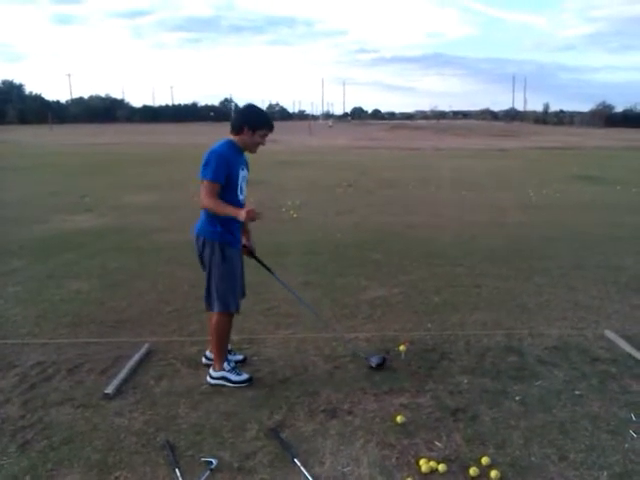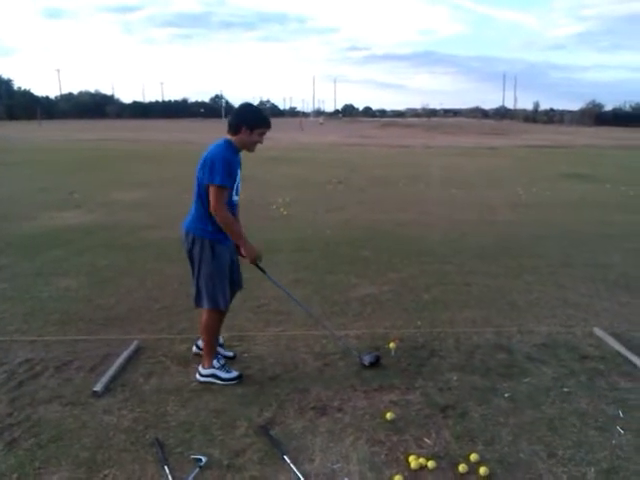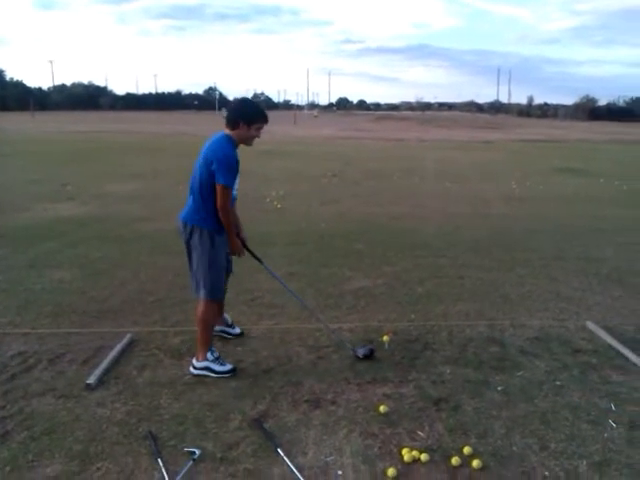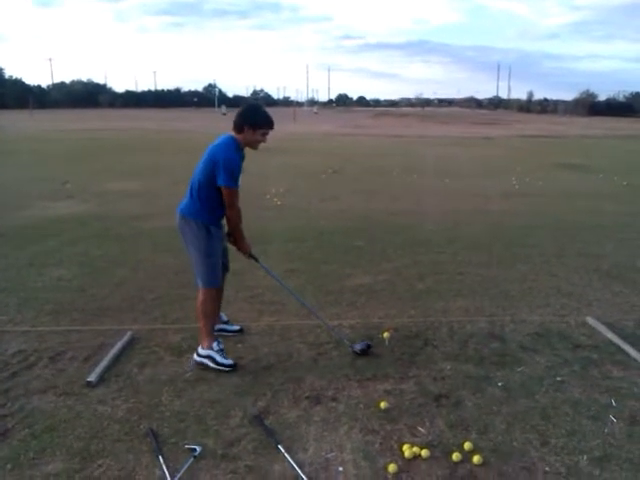
dt=0.3s
person 1, frame 1
left shoulder: (239, 157)
right shoulder: (220, 155)
right elbow: (207, 199)
left wrist: (246, 235)
right wrist: (239, 214)
left hip: (229, 238)
right hip: (216, 239)
left knee: (227, 300)
right knee: (224, 304)
left ankle: (216, 350)
right ankle: (218, 368)
person 1, frame 2
left shoulder: (231, 154)
right shoulder: (221, 157)
right elbow: (217, 209)
left wrist: (240, 240)
right wrist: (244, 244)
left hip: (219, 236)
right hip: (206, 237)
left knee: (230, 288)
right knee: (213, 301)
left ankle: (207, 341)
right ankle: (208, 365)
person 1, frame 3
left shoulder: (222, 142)
right shoulder: (225, 154)
right elbow: (223, 206)
left wrist: (238, 228)
right wrist: (233, 239)
left hip: (210, 224)
right hip: (203, 227)
left knee: (221, 275)
right knee: (210, 291)
left ankle: (218, 320)
right ankle: (202, 358)
person 1, frame 4
left shoulder: (230, 146)
right shoulder: (228, 155)
left elbow: (227, 202)
right elbow: (232, 205)
left wrist: (232, 231)
right wrist: (241, 239)
left hip: (207, 217)
right hip: (197, 220)
left knee: (219, 271)
right knee: (209, 281)
left ankle: (215, 320)
right ankle: (206, 346)
